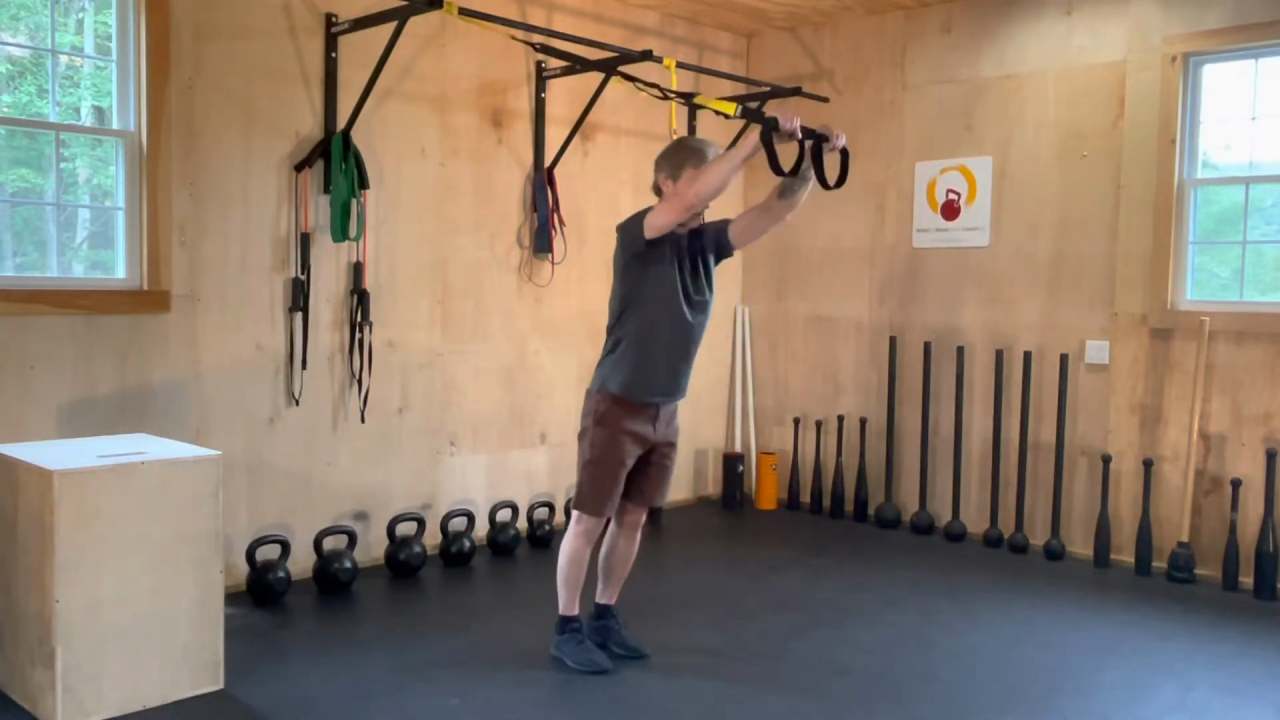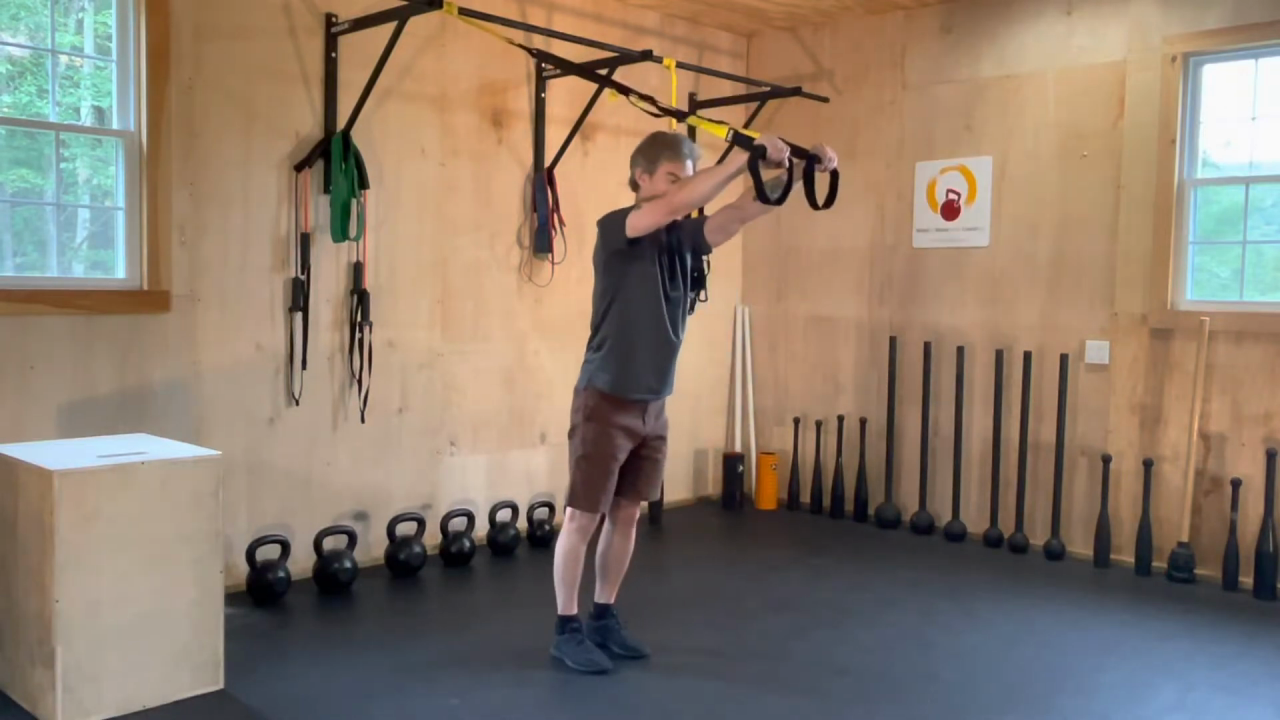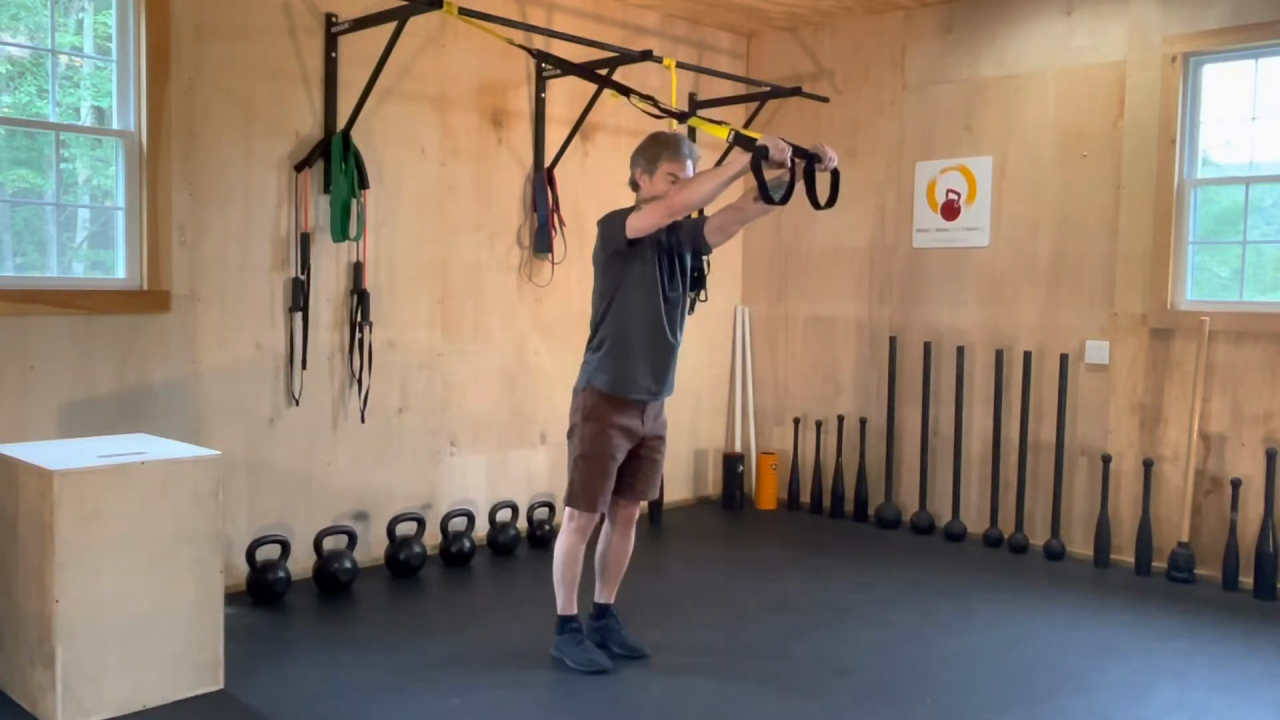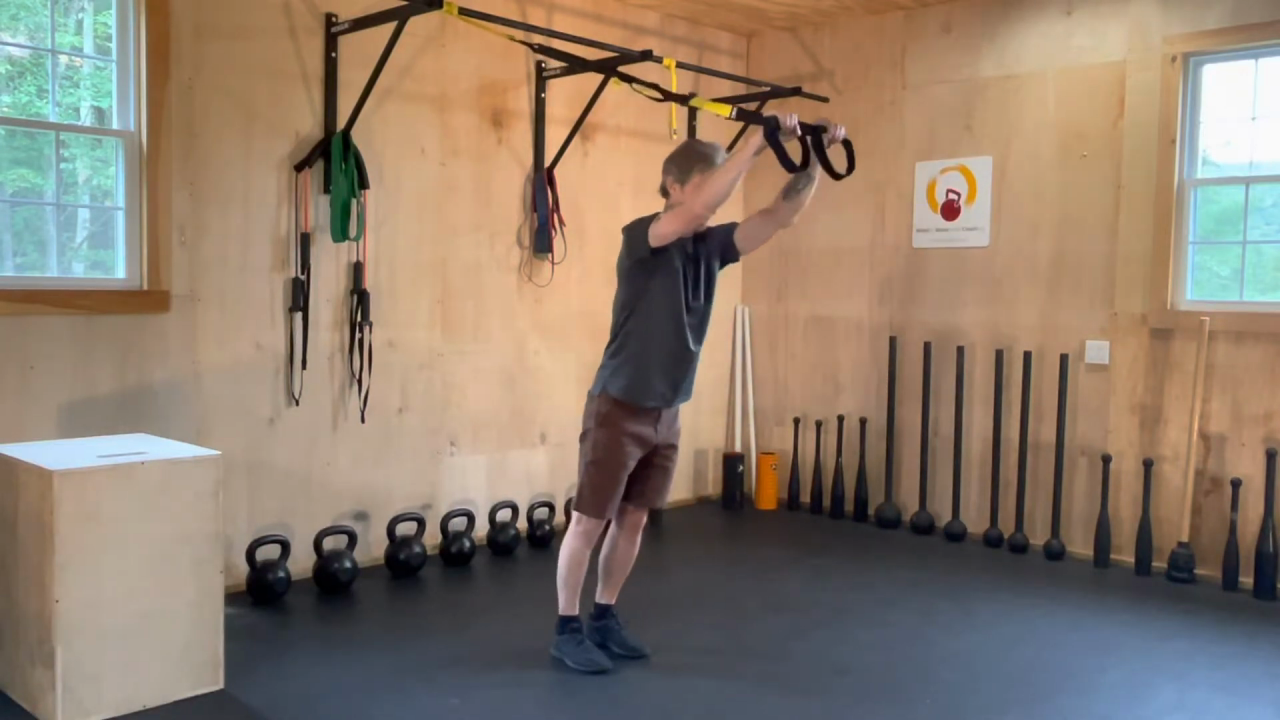
dt=0.4s
person 1, frame 1
left shoulder: (704, 241)
right shoulder: (638, 236)
left elbow: (773, 209)
right elbow: (690, 200)
left wrist: (811, 160)
right wrist: (755, 141)
left hip: (664, 411)
right hip: (616, 406)
left knee: (632, 519)
right knee: (589, 520)
left ankle: (604, 619)
right ankle: (567, 629)
person 1, frame 2
left shoulder: (683, 237)
right shoulder: (615, 230)
left elbow: (746, 210)
right elbow: (673, 205)
right wrist: (745, 157)
left hip: (652, 405)
right hip: (604, 402)
left knee: (625, 516)
right knee: (583, 518)
left ankle: (604, 619)
right ankle: (567, 630)
person 1, frame 3
left shoulder: (683, 237)
right shoulder: (615, 229)
left elbow: (746, 210)
right elbow: (674, 206)
left wrist: (794, 172)
right wrist: (748, 158)
left hip: (651, 405)
right hip: (604, 402)
left knee: (625, 516)
right knee: (581, 518)
left ankle: (603, 619)
right ankle: (567, 629)
person 1, frame 4
left shoulder: (711, 245)
right shoulder: (642, 238)
left elbow: (780, 214)
right elbow: (697, 209)
left wrist: (812, 157)
right wrist: (757, 141)
left hip: (665, 413)
right hip: (618, 408)
left knee: (633, 520)
right knee: (589, 522)
left ankle: (603, 620)
right ankle: (567, 630)
